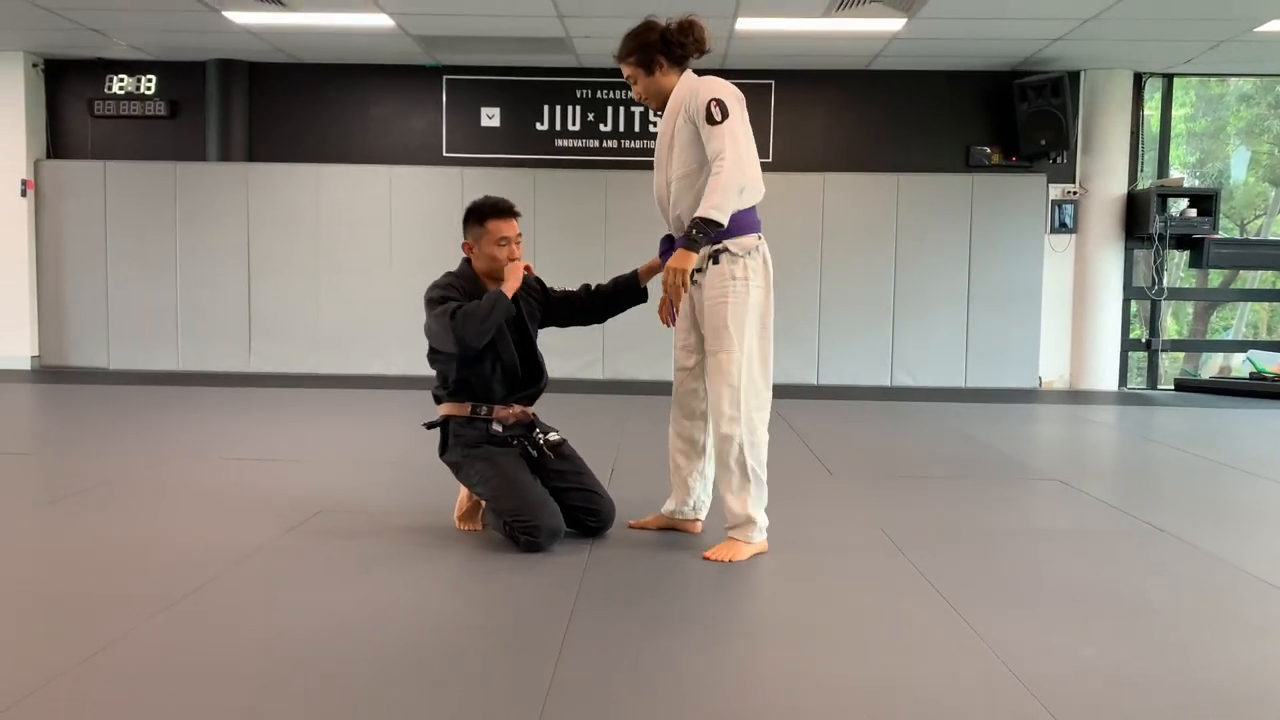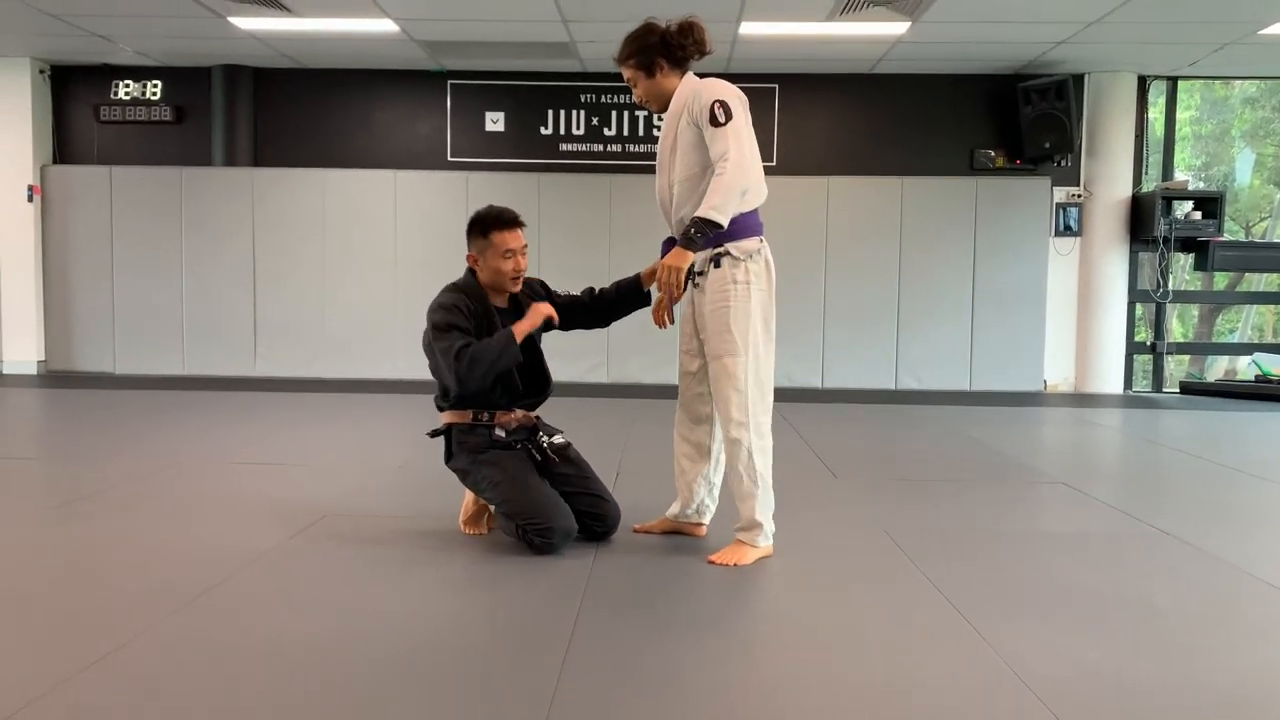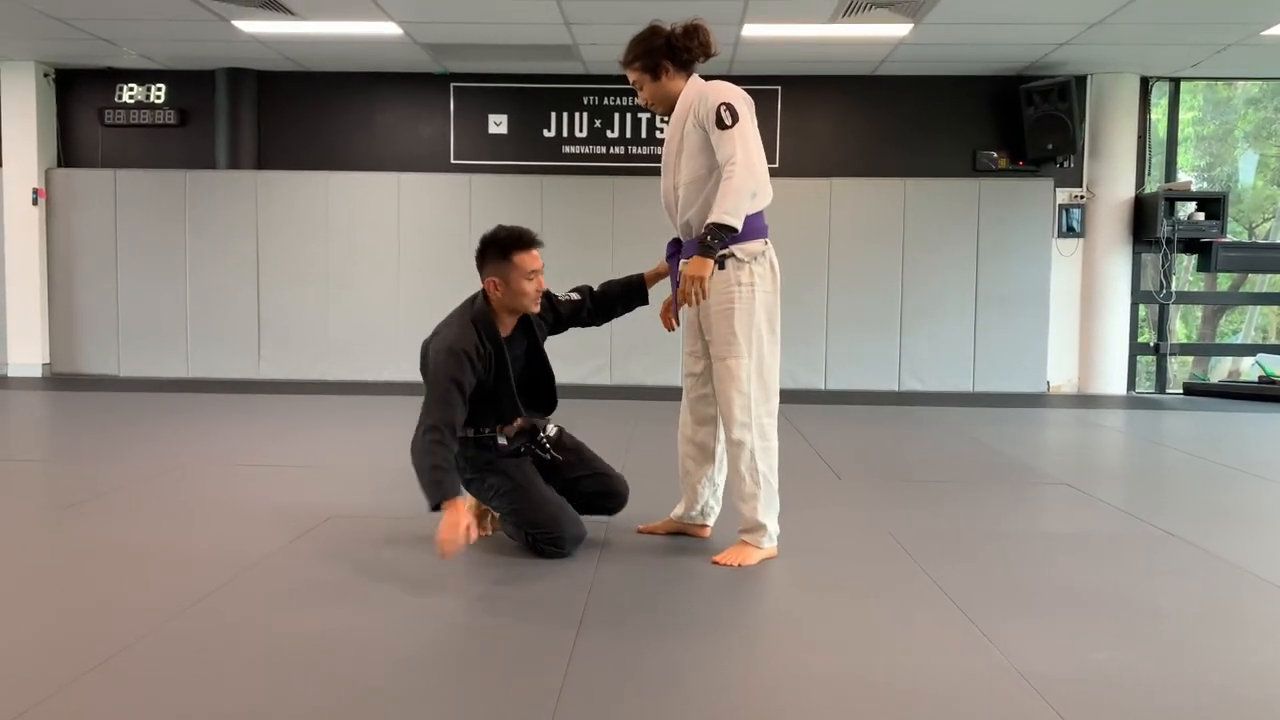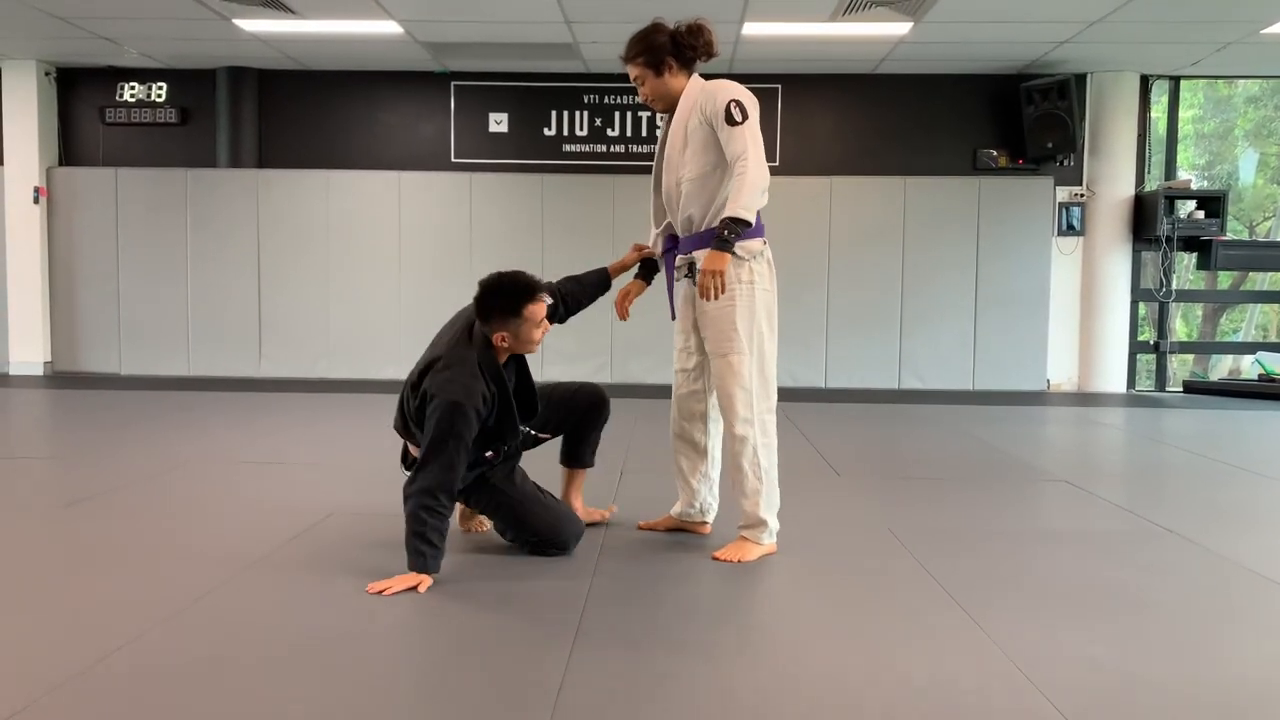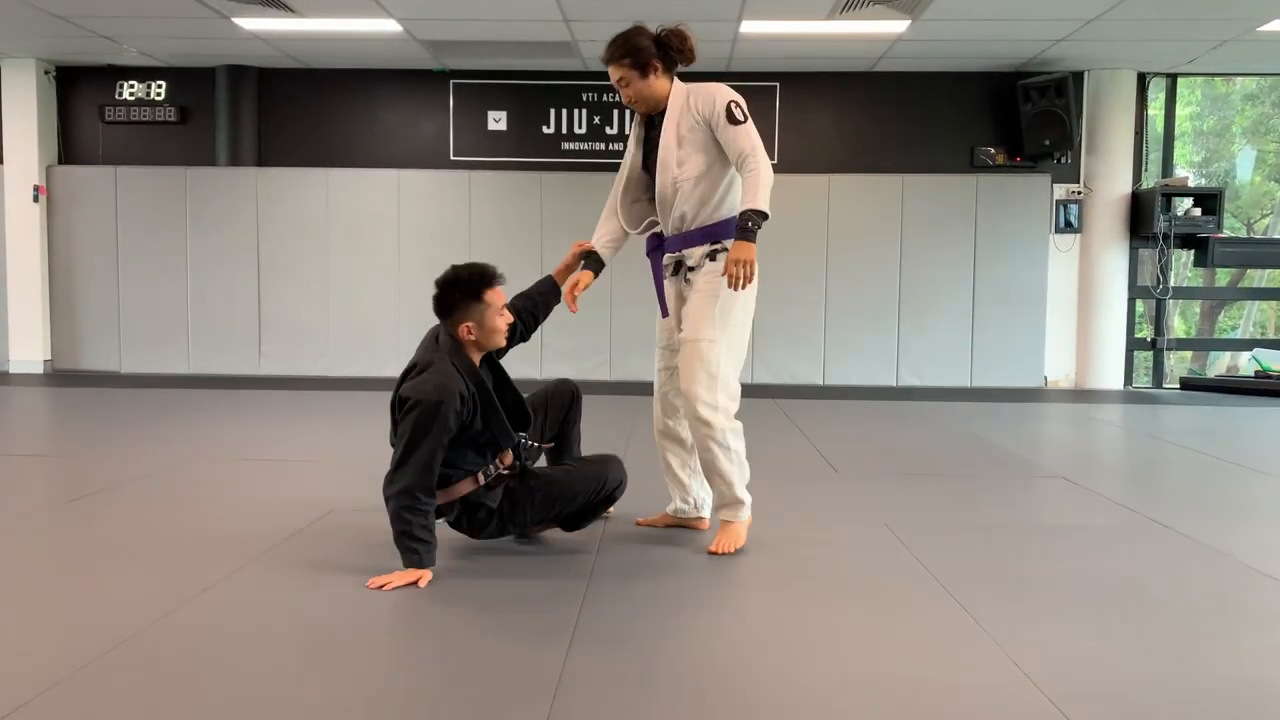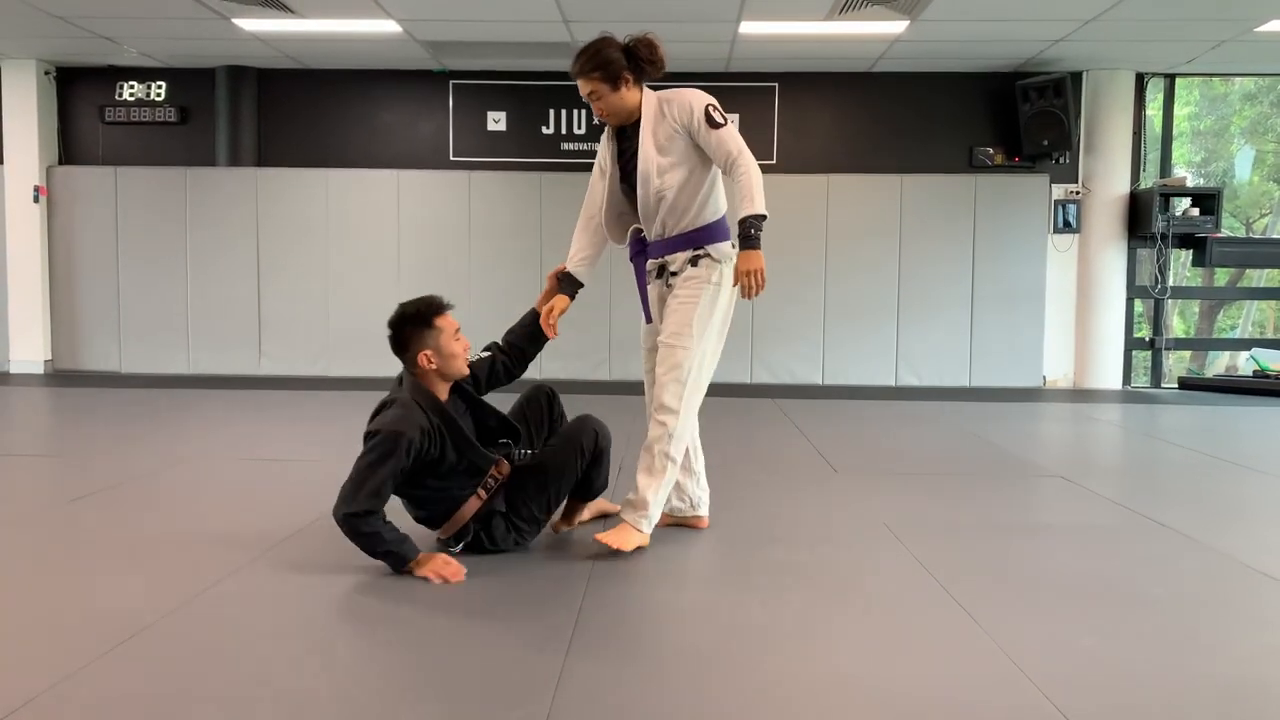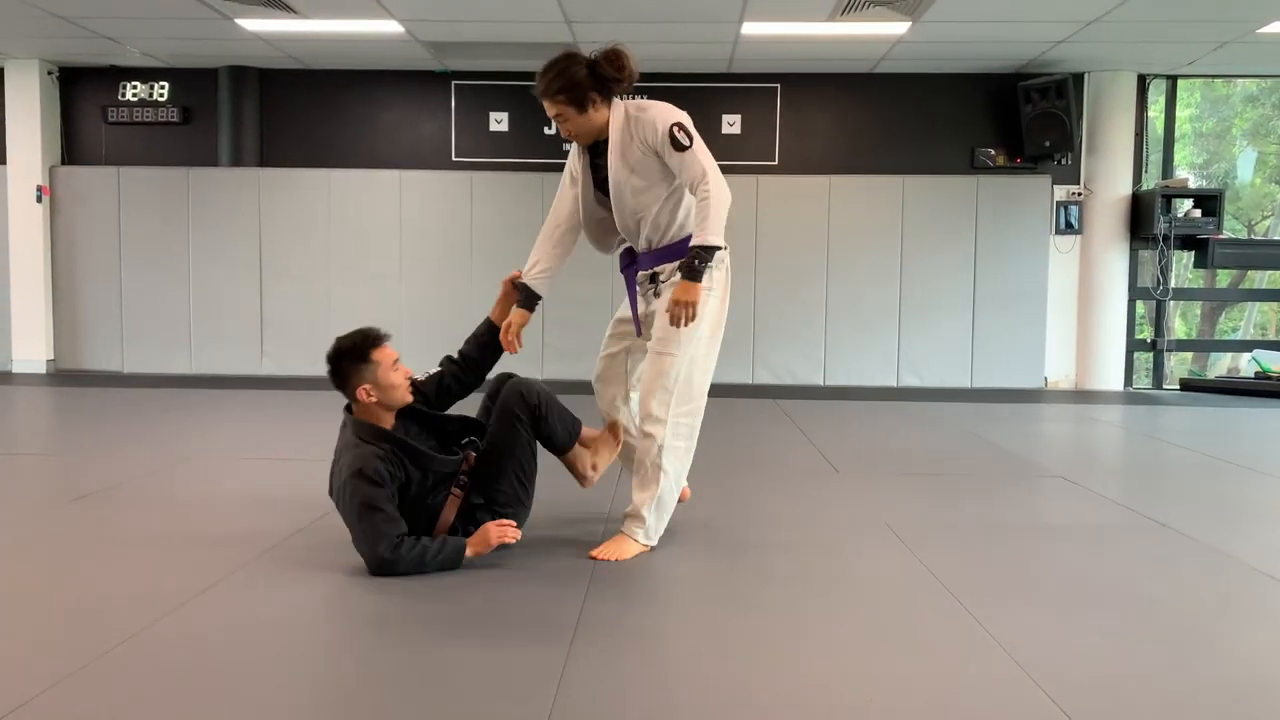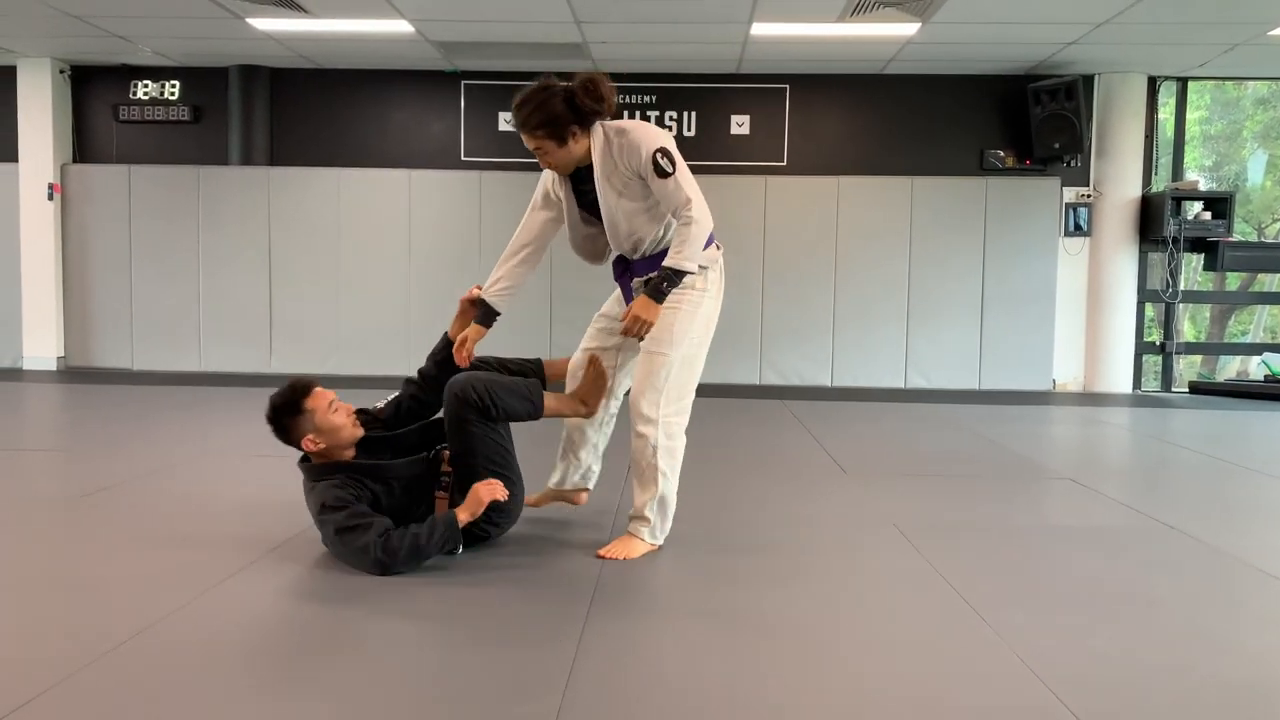
dt=0.3s
person 1, frame 1
left shoulder: (710, 94)
right shoulder: (676, 114)
left elbow: (732, 172)
left wrist: (690, 245)
right wrist: (674, 280)
left hip: (732, 259)
right hip: (701, 264)
left knee: (732, 396)
right knee: (689, 393)
left ankle: (749, 527)
right ankle: (686, 507)
person 1, frame 2
left shoulder: (712, 95)
right shoulder: (679, 114)
left elbow: (736, 173)
left wrist: (686, 244)
right wrist: (670, 283)
left hip: (734, 262)
right hip: (703, 267)
left knee: (737, 399)
right knee: (695, 396)
left ankle: (756, 533)
right ankle: (691, 511)
person 1, frame 3
left shoulder: (718, 97)
right shoulder: (685, 117)
left elbow: (743, 175)
left wrist: (704, 250)
right wrist: (679, 285)
left hip: (738, 262)
right hip: (709, 267)
left knee: (742, 401)
right knee: (700, 399)
left ankle: (760, 533)
right ankle: (696, 512)
person 1, frame 4
left shoulder: (722, 96)
right shoulder: (676, 122)
left elbow: (751, 170)
left wrist: (723, 245)
right wrist: (644, 272)
left hip: (734, 264)
right hip: (691, 267)
left knee: (741, 398)
right knee: (689, 396)
left ankle: (761, 529)
right ankle: (695, 508)
person 1, frame 5
left shoulder: (711, 100)
right shoulder: (644, 128)
left elbow: (756, 165)
right elbow: (625, 204)
left wrist: (746, 234)
right wrist: (590, 265)
left hip: (720, 263)
right hip: (676, 266)
left knee: (704, 388)
right knee: (671, 393)
left ankle: (734, 509)
right ankle: (690, 505)
person 1, frame 6
left shoulder: (687, 105)
right shoulder: (612, 142)
left elbow: (743, 167)
right elbow: (595, 219)
left wrist: (750, 241)
right wrist: (565, 289)
left hip: (705, 263)
right hip: (658, 268)
left knee: (672, 394)
right knee: (665, 393)
left ankle: (639, 517)
right ankle: (689, 504)
person 1, frame 7
left shoulder: (657, 121)
right shoulder: (583, 154)
left elbow: (712, 190)
right elbow: (558, 230)
left wrist: (693, 274)
right wrist: (523, 302)
left hip: (690, 272)
right hip: (645, 275)
left knee: (662, 401)
right knee: (610, 383)
left ankle: (642, 527)
right ankle: (667, 483)
person 1, frame 8
left shoulder: (639, 142)
right shoulder: (558, 178)
left elbow: (696, 217)
right elbow: (524, 248)
left wrist: (656, 295)
right wrist: (480, 319)
left hip: (687, 273)
right hip: (636, 277)
left knee: (654, 401)
right knee: (587, 375)
left ankle: (650, 528)
right ankle: (571, 481)
person 2, frame 1
left shoulder: (526, 287)
right shoulder: (446, 292)
left elbow: (588, 305)
right elbow: (462, 335)
left wrist: (651, 270)
right wrist: (506, 290)
left hip: (526, 428)
right hip: (474, 436)
left knee: (598, 517)
right knee: (542, 530)
left ankle: (503, 491)
right ankle: (482, 497)
person 2, frame 2
left shoulder: (529, 293)
right shoulder: (450, 309)
left elbow: (595, 308)
right elbow: (463, 373)
left wrist: (653, 274)
right wrist: (523, 327)
left hip: (529, 431)
right hip: (479, 443)
left knee: (604, 520)
right knee: (554, 531)
left ankle: (505, 495)
right ankle: (489, 500)
person 2, frame 3
left shoulder: (533, 306)
right shoulder: (456, 345)
left elbow: (592, 304)
right elbow: (434, 434)
left wrist: (659, 274)
right wrist: (452, 506)
left hip: (528, 431)
right hip: (481, 451)
left knee: (613, 494)
right knee: (562, 537)
left ankle: (501, 498)
right ankle: (494, 502)
person 2, frame 4
left shoulder: (489, 320)
right shoulder: (460, 392)
left elbow: (560, 296)
right elbow: (431, 485)
left wrist: (620, 267)
right wrist: (421, 567)
left hip: (501, 425)
right hip: (465, 465)
left knee: (591, 401)
right knee: (560, 536)
left ankle: (570, 501)
person 2, frame 5
left shoulder: (457, 336)
right shoulder: (438, 393)
left elbow: (521, 317)
right elbow: (406, 485)
left wrist: (565, 271)
right wrist: (417, 562)
left hip: (493, 455)
right hip: (482, 500)
left knee: (565, 394)
right knee: (611, 473)
left ankle: (566, 498)
right ankle: (548, 515)
person 2, frame 6
left shoulder: (447, 377)
right shoulder: (400, 428)
left elbow: (506, 359)
right elbow: (353, 512)
left wrist: (549, 298)
right wrist: (415, 560)
left hip: (489, 482)
right hip: (491, 526)
left knee: (542, 396)
right knee: (589, 431)
left ankle: (573, 494)
right ankle: (574, 513)
person 2, frame 7
left shoulder: (396, 401)
right shoulder: (362, 469)
left elbow: (462, 373)
right elbow: (385, 555)
left wrist: (504, 306)
right wrist: (469, 546)
left hip: (466, 484)
right hip: (481, 516)
left knee: (507, 385)
right knee: (522, 395)
left ankle: (588, 443)
right ankle: (585, 464)
person 2, frame 8
left shoulder: (361, 429)
right shoulder: (333, 499)
left elbow: (422, 391)
right elbow: (386, 555)
left wrist: (461, 324)
right wrist: (462, 515)
left hip: (470, 479)
right hip: (486, 511)
left knee: (477, 372)
right knee: (467, 390)
right ankle: (576, 403)
